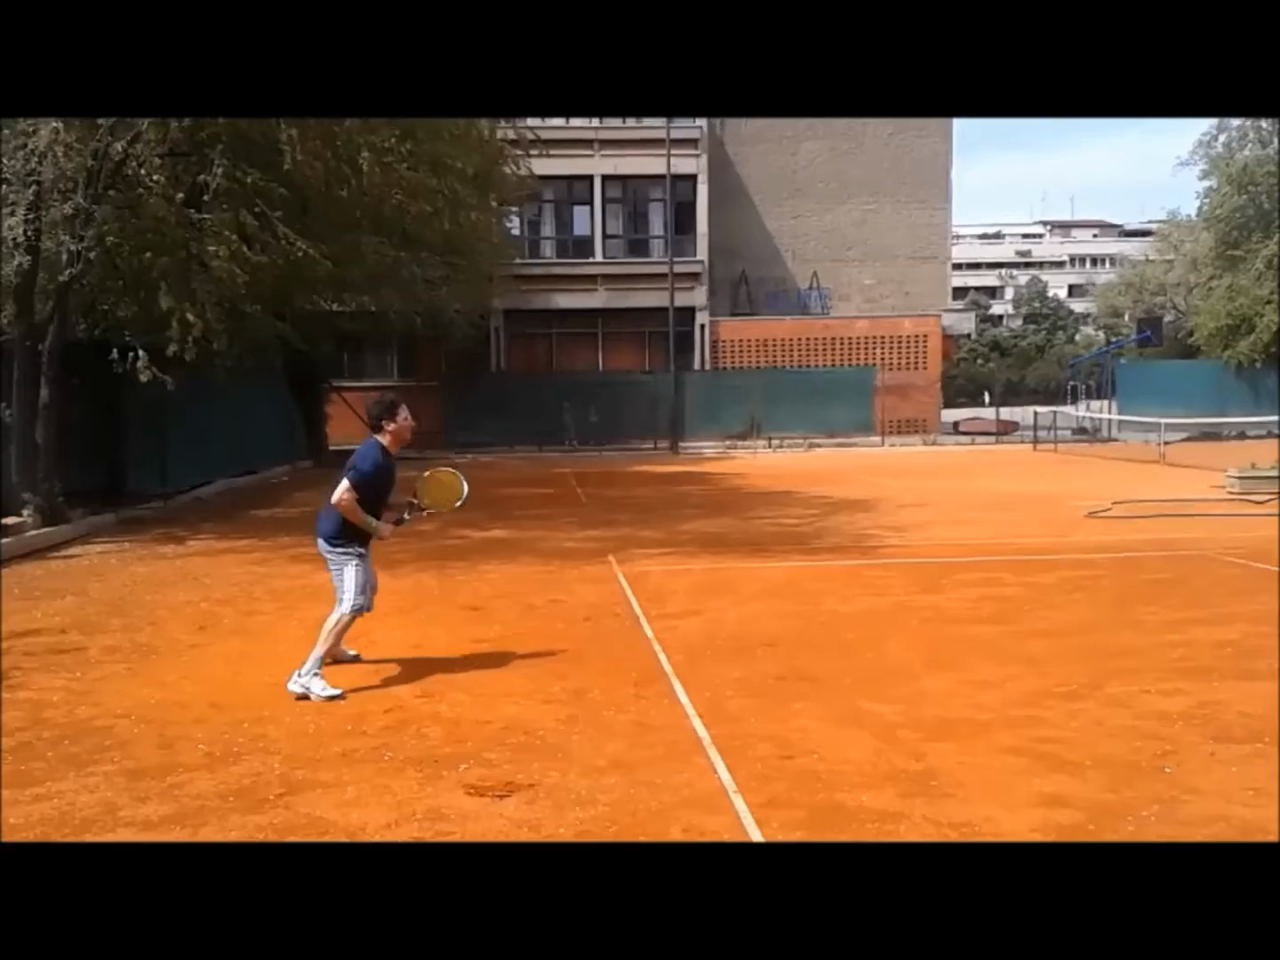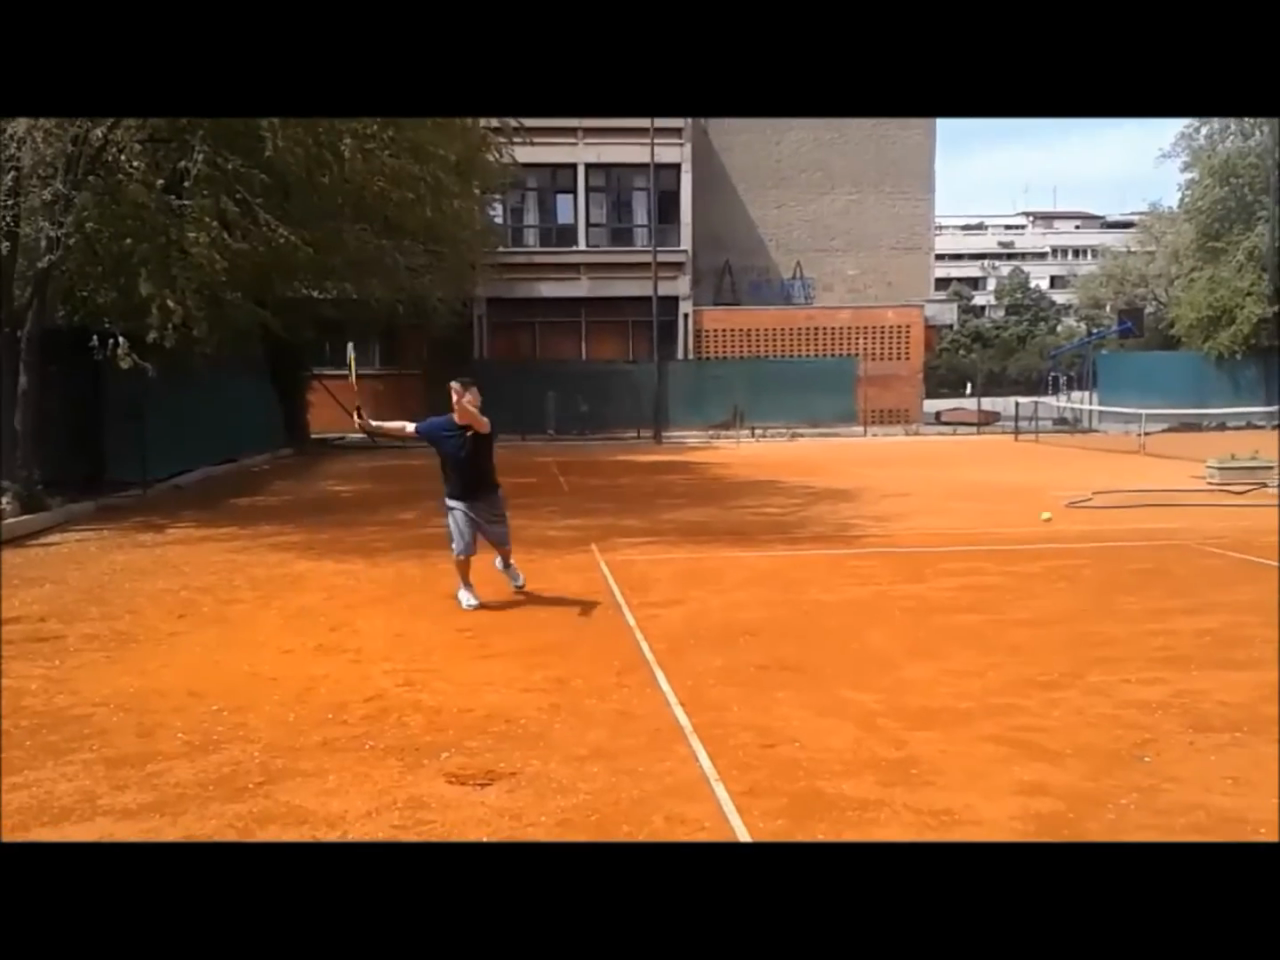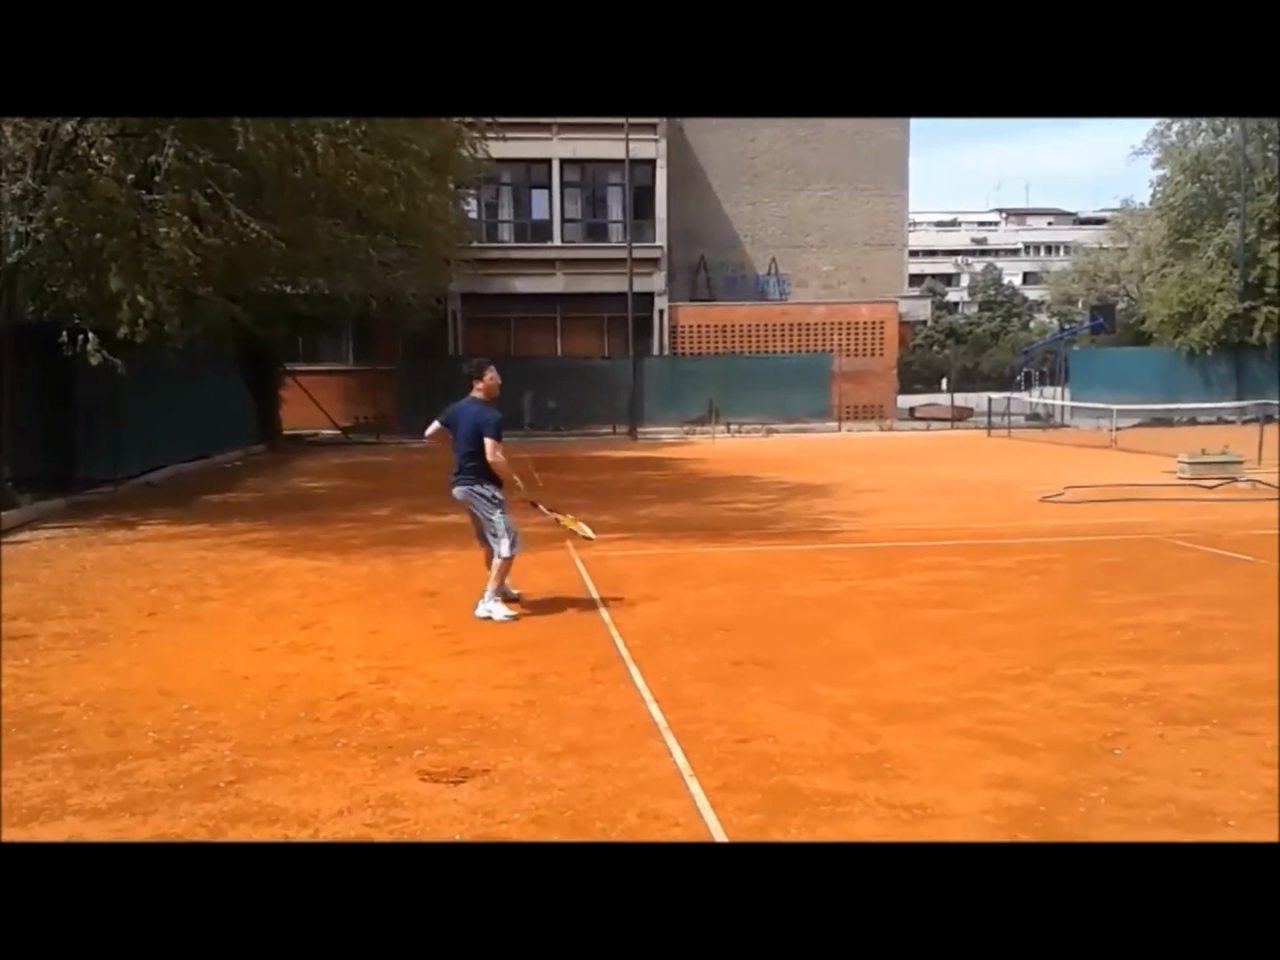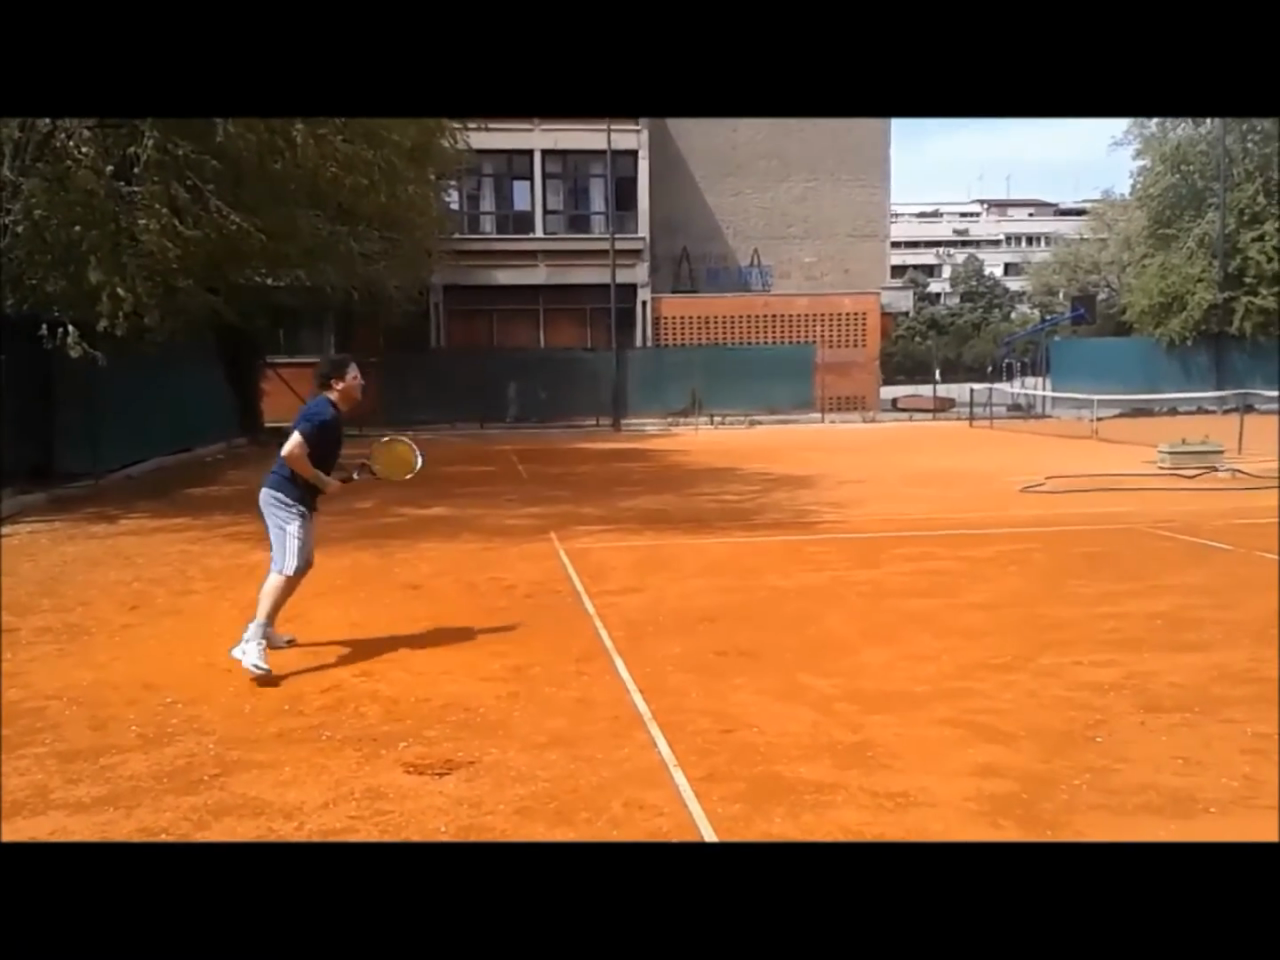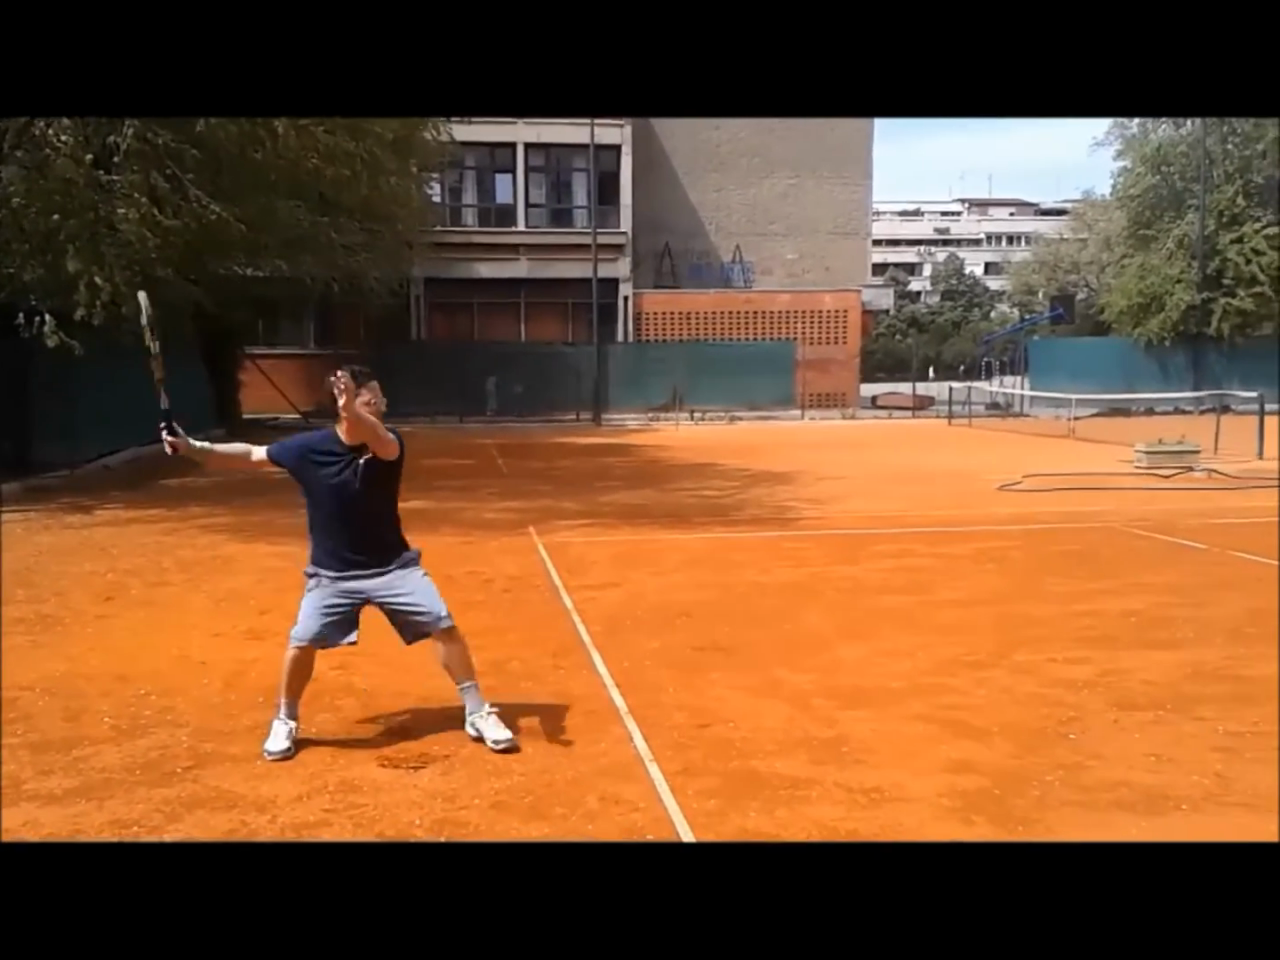
dt=1s
person 1, frame 1
left shoulder: (381, 455)
right shoulder: (373, 461)
right elbow: (340, 499)
right wrist: (374, 526)
left hip: (348, 538)
right hip: (342, 541)
left knee: (364, 594)
right knee: (351, 606)
left ankle: (332, 646)
right ankle: (307, 675)
person 1, frame 2
left shoulder: (482, 426)
right shoulder: (438, 427)
left elbow: (478, 422)
right elbow: (406, 428)
left wrist: (460, 403)
right wrist: (372, 425)
left hip: (488, 497)
right hip: (459, 500)
left knee: (502, 545)
right knee: (463, 551)
left ankle: (506, 564)
right ankle: (465, 588)
person 1, frame 3
left shoulder: (457, 409)
right shoulder: (491, 416)
left elbow: (430, 433)
right elbow: (493, 457)
right wrist: (512, 480)
left hip: (463, 483)
right hip: (481, 486)
left knee: (491, 540)
right knee: (507, 542)
left ankle: (497, 585)
right ankle: (489, 601)
person 1, frame 4
left shoulder: (331, 414)
right shoulder: (324, 415)
right elbow: (290, 453)
left wrist: (341, 473)
right wrist: (323, 481)
left hip: (294, 497)
right hip: (286, 497)
left knee: (298, 566)
right knee: (289, 566)
left ankle: (265, 629)
right ankle: (253, 641)
person 1, frame 5
left shoulder: (388, 446)
right shoulder: (307, 448)
left elbow: (382, 442)
right elbow: (253, 454)
left wrist: (355, 414)
right wrist: (194, 448)
left hip: (391, 565)
right hip: (332, 572)
left knee: (443, 625)
right knee: (302, 644)
left ankle: (478, 713)
right ankle: (285, 720)
